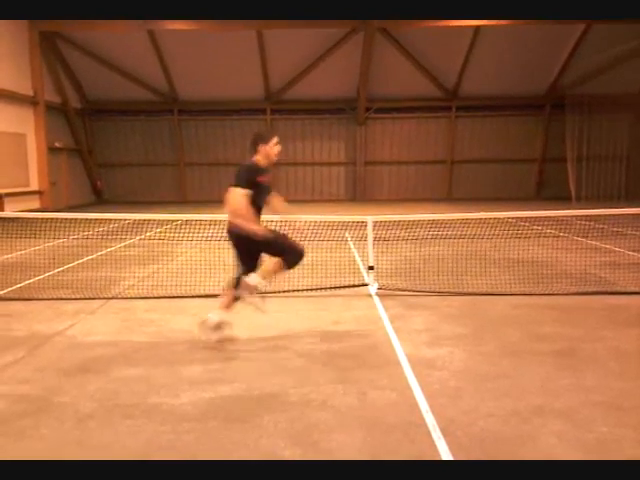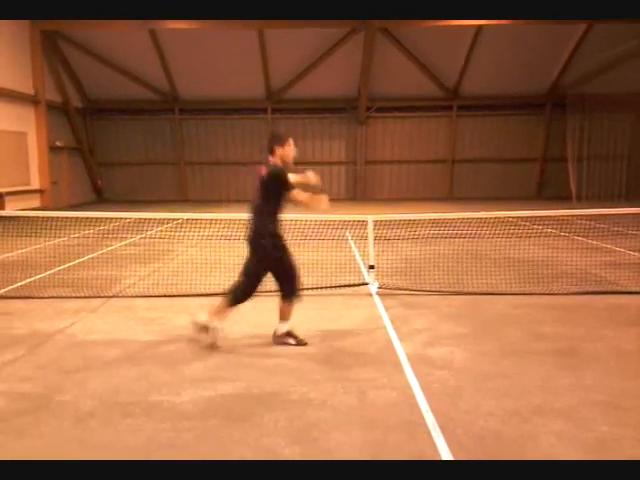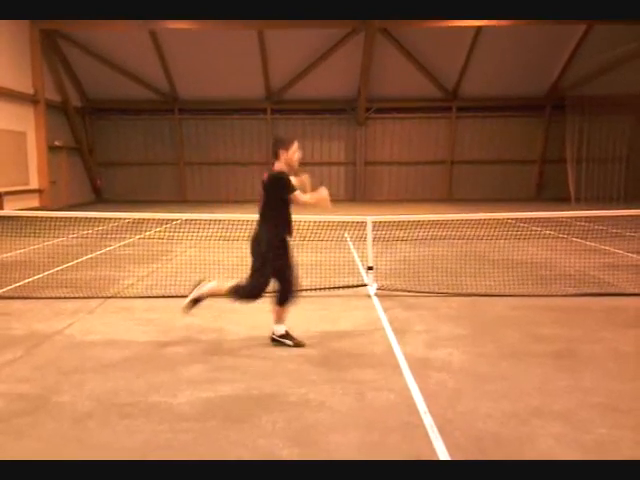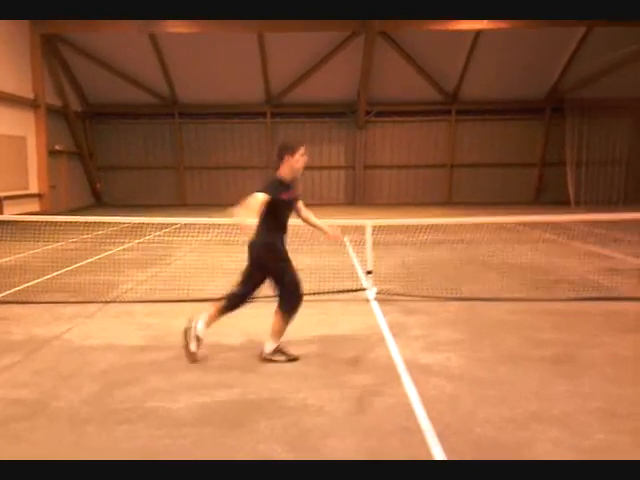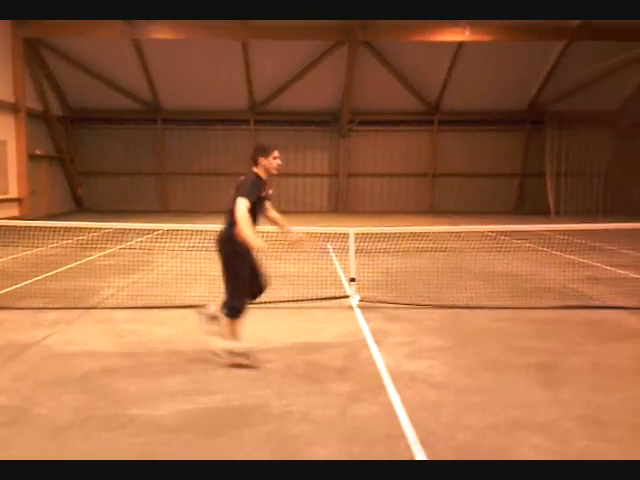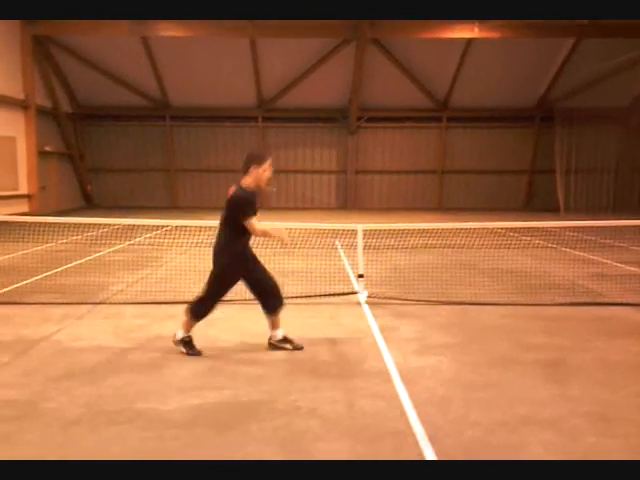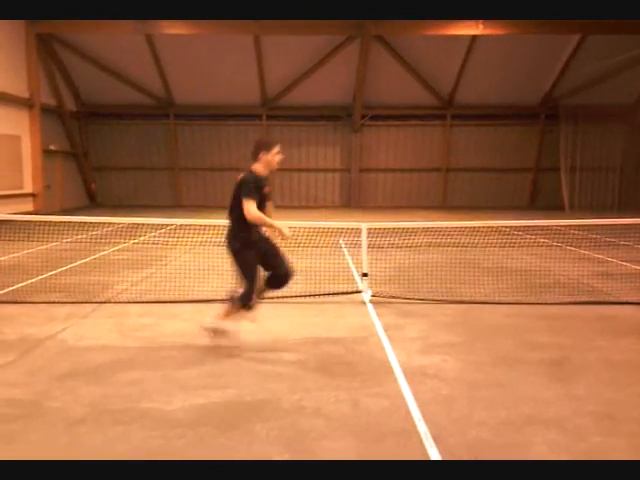
dt=0.2s
person 1, frame 1
left shoulder: (263, 171)
right shoulder: (249, 170)
left elbow: (270, 198)
right elbow: (237, 198)
right wrist: (251, 224)
left hip: (248, 230)
right hip: (244, 230)
left knee: (248, 273)
right knee: (294, 253)
left ankle: (217, 316)
right ankle: (252, 282)
person 1, frame 2
left shoulder: (277, 172)
right shoulder: (276, 173)
right elbow: (299, 198)
left wrist: (305, 178)
right wrist: (317, 200)
left hip: (272, 237)
right hip: (265, 238)
left knee: (289, 281)
right knee: (247, 286)
left ankle: (282, 331)
right ankle: (210, 324)
person 1, frame 3
left shoulder: (283, 176)
right shoulder: (277, 177)
right elbow: (302, 199)
left wrist: (301, 182)
right wrist: (320, 195)
left hip: (278, 242)
right hip: (266, 243)
left knee: (287, 286)
right knee: (254, 289)
left ankle: (279, 332)
right ankle: (207, 289)
person 1, frame 4
left shoulder: (291, 185)
right shoulder: (275, 185)
left elbow: (302, 211)
right elbow: (256, 199)
left wrist: (325, 229)
right wrist: (246, 214)
left hip: (268, 246)
right hip: (266, 246)
left knee: (242, 293)
right knee: (292, 295)
left ankle: (200, 326)
right ankle: (271, 348)
person 1, frame 5
left shoulder: (261, 183)
right shoulder: (251, 183)
left elbow: (267, 210)
right elbow: (241, 210)
left wrist: (287, 228)
right wrist: (250, 236)
left hip: (238, 243)
right hip: (232, 243)
left knee: (257, 286)
right knee: (237, 294)
left ankle: (216, 312)
right ankle: (231, 346)
person 1, frame 6
left shoulder: (248, 192)
right shoulder: (242, 196)
right elbow: (256, 228)
right wrist: (276, 232)
left hip: (242, 251)
right hip: (228, 255)
left knee: (271, 292)
right knee: (210, 298)
left ankle: (277, 337)
right ankle: (183, 336)
person 1, frame 7
left shoulder: (262, 179)
right shoulder: (250, 180)
right elbow: (251, 214)
right wrist: (277, 226)
left hip: (255, 236)
right hip: (241, 240)
left knee: (282, 273)
right knee: (250, 288)
left ankle: (248, 299)
right ankle: (223, 321)
